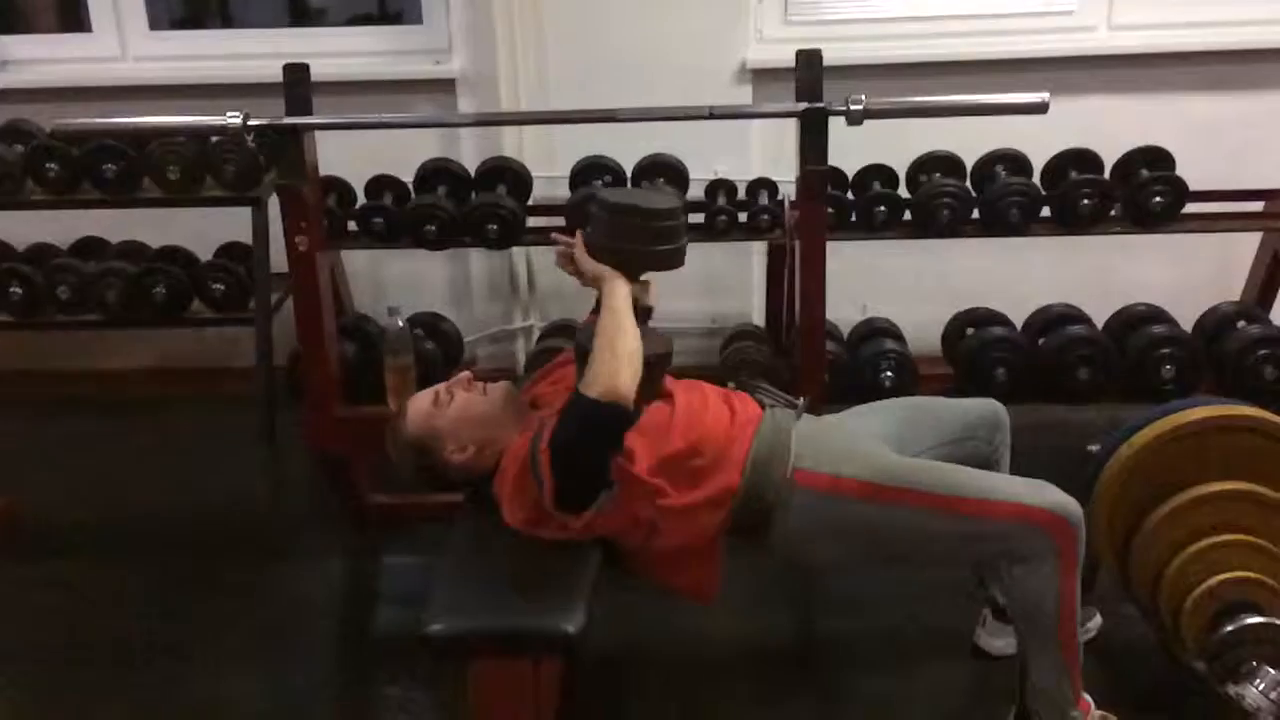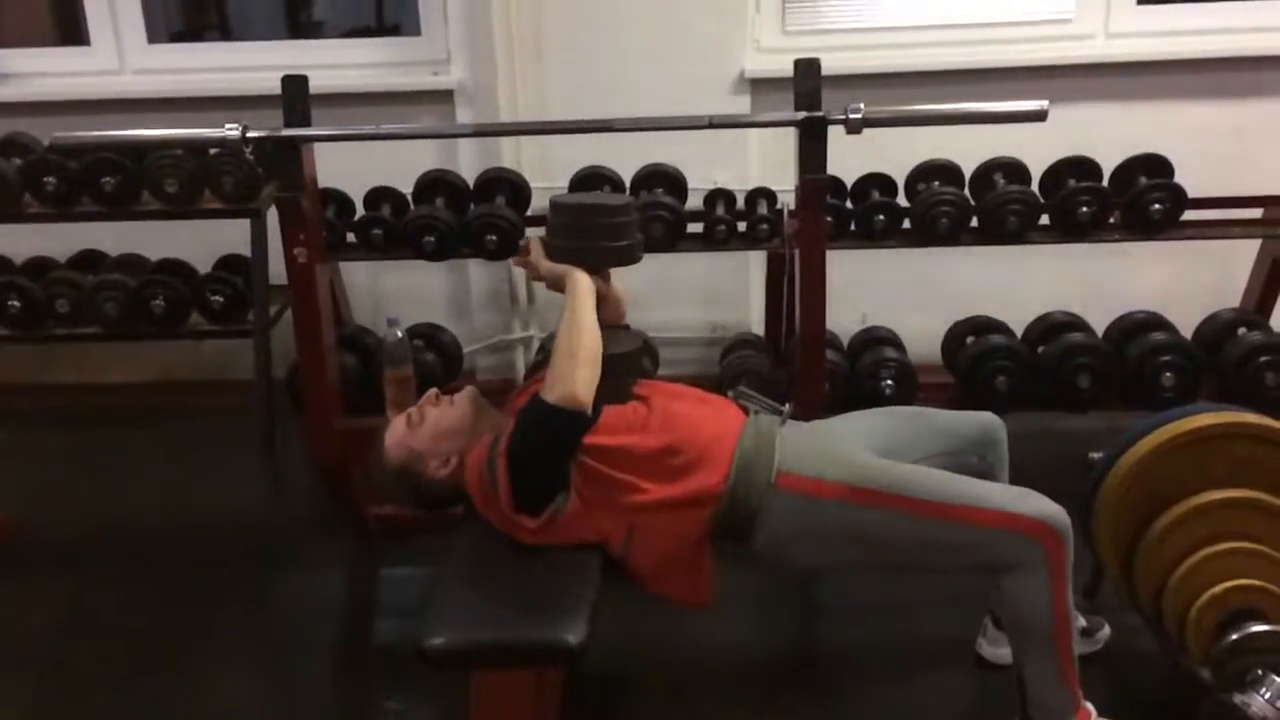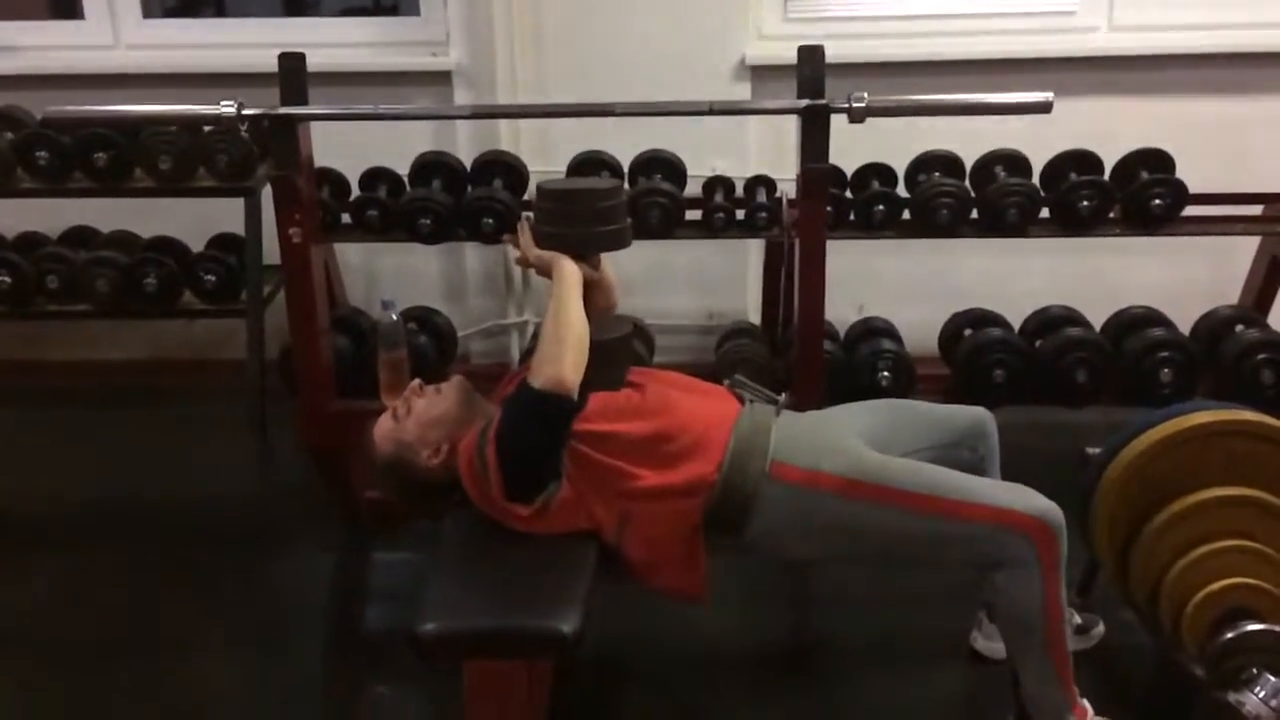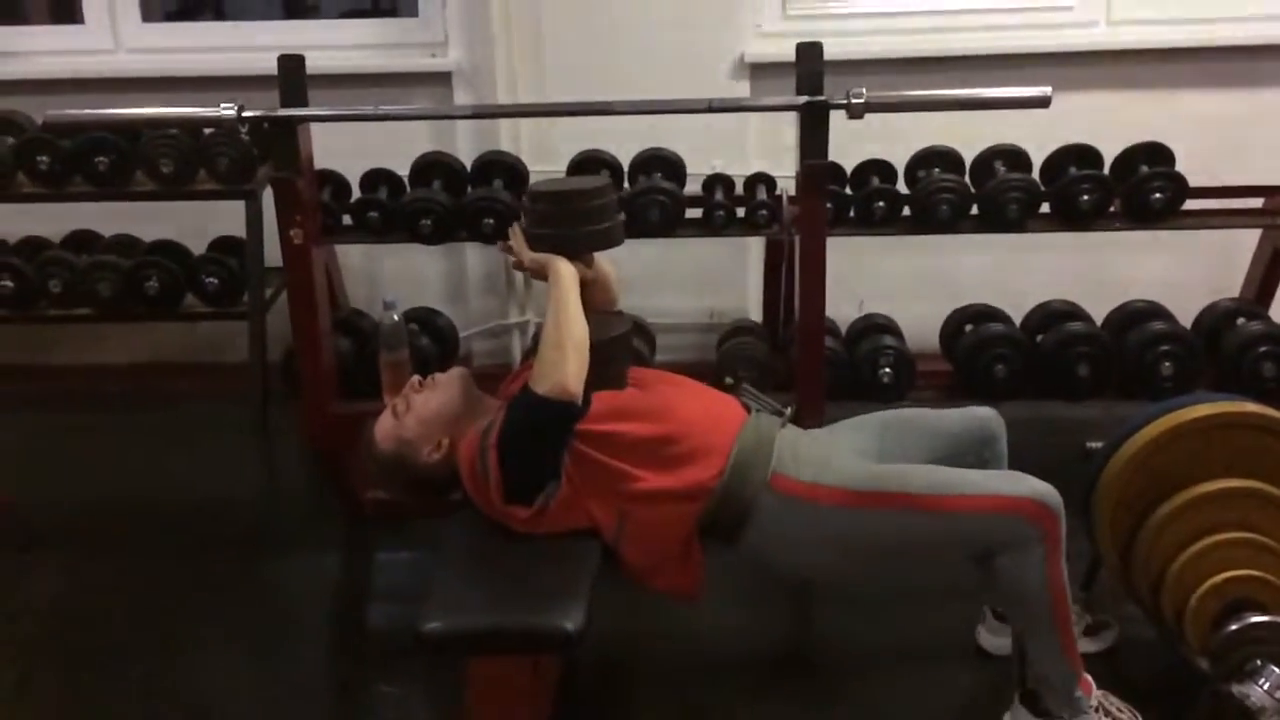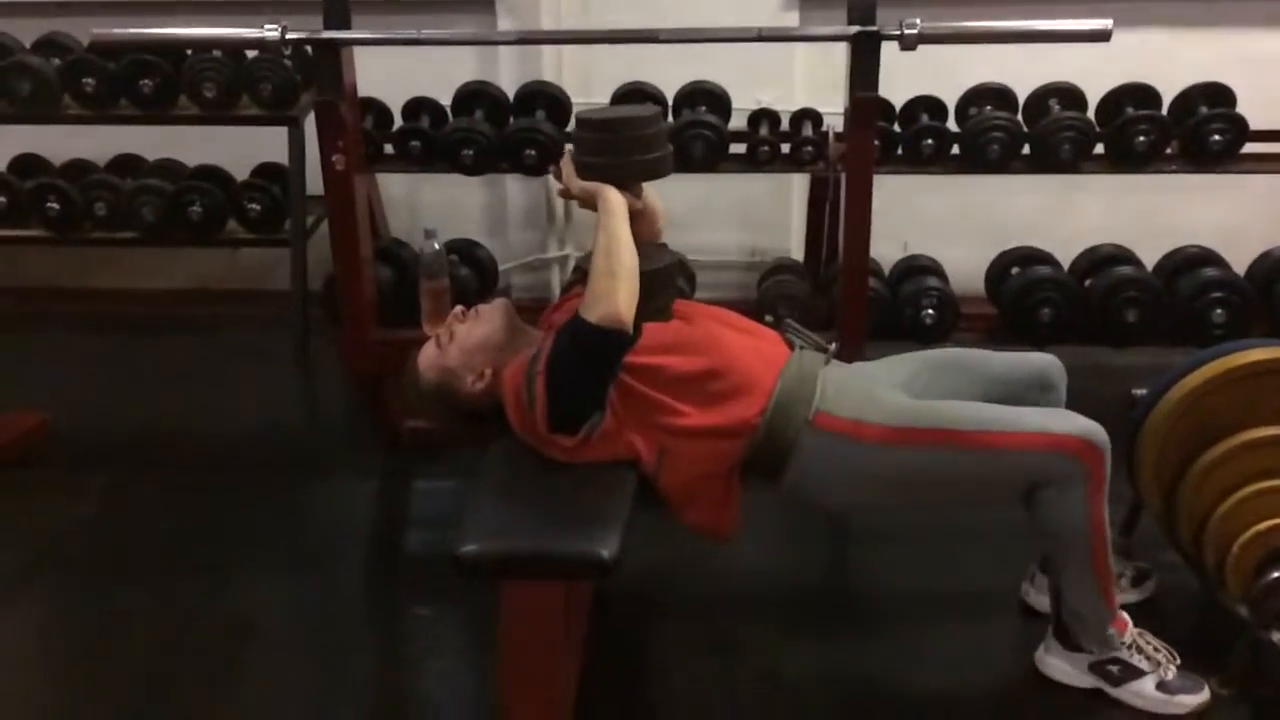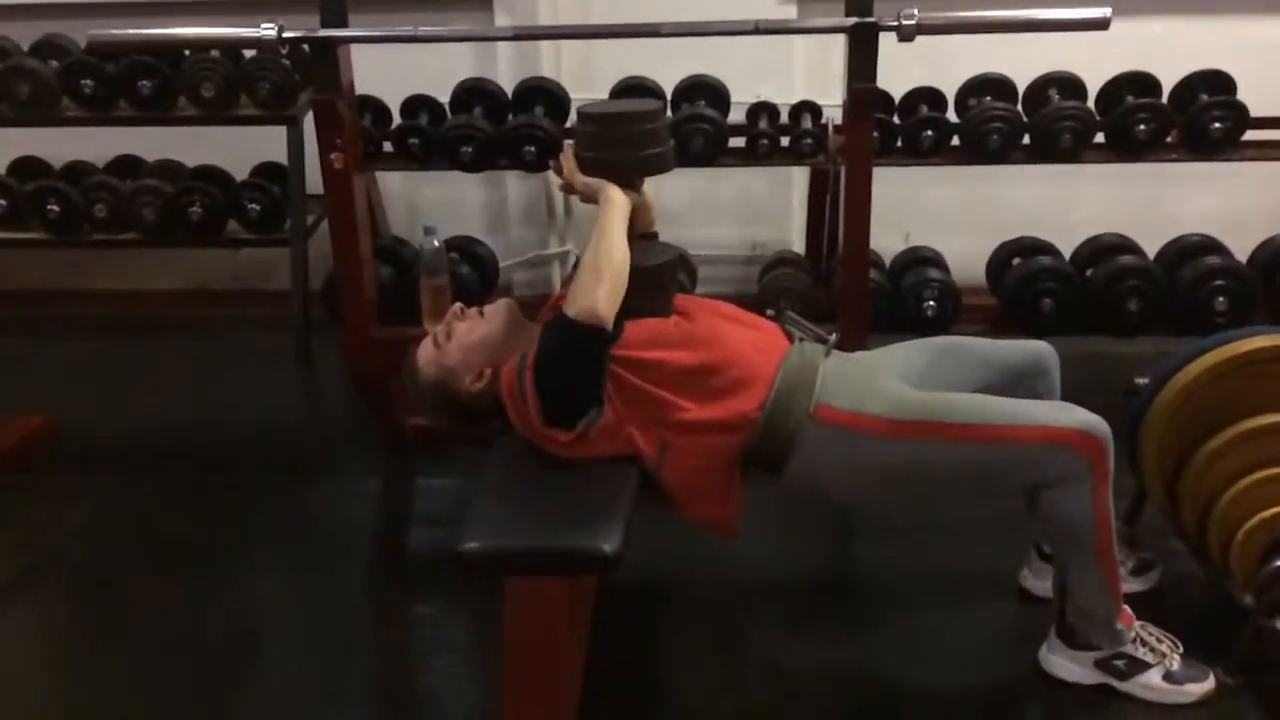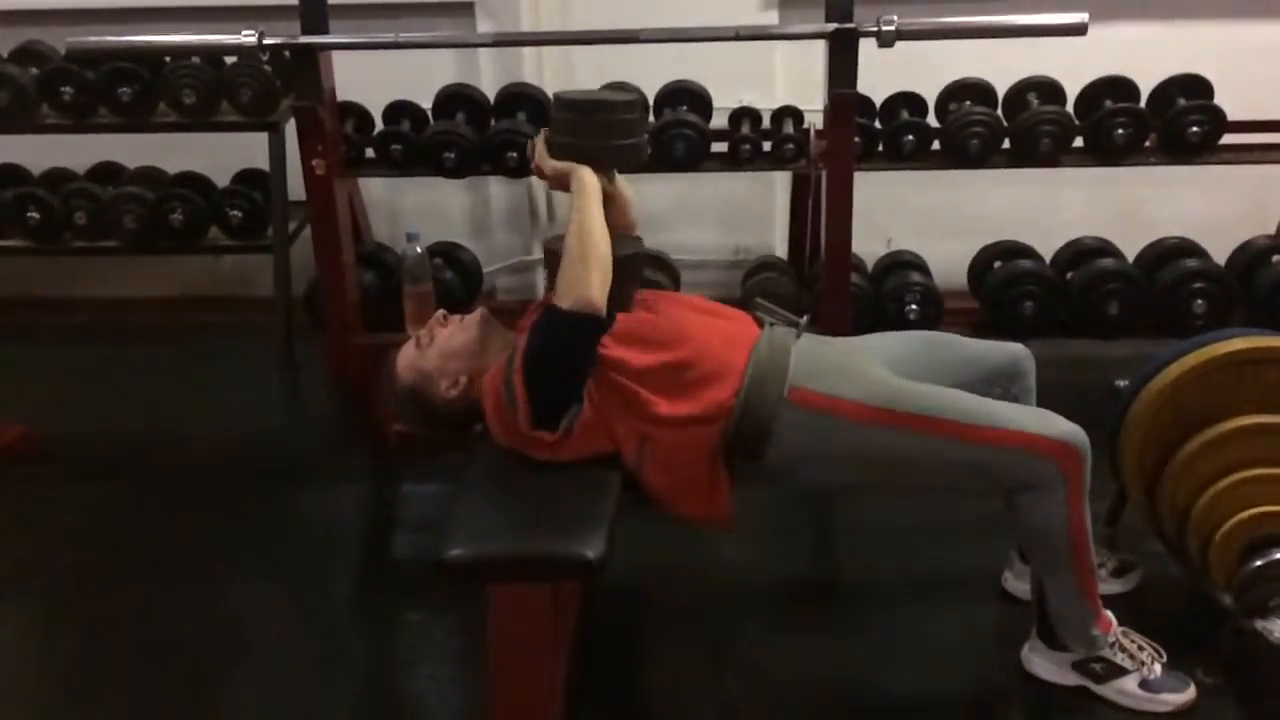
dt=0.7s
person 1, frame 1
left shoulder: (539, 401)
right shoulder: (535, 472)
left elbow: (615, 348)
right elbow: (613, 398)
left wrist: (609, 276)
right wrist: (615, 283)
left hip: (784, 432)
right hip: (791, 485)
left knee: (986, 421)
right knee: (1053, 520)
left ankle: (1011, 600)
person 1, frame 2
left shoulder: (515, 417)
right shoulder: (504, 471)
left elbow: (610, 352)
right elbow: (570, 402)
left wrist: (591, 281)
right wrist: (574, 282)
left hip: (772, 440)
right hip: (775, 489)
left knee: (982, 435)
right knee: (1040, 529)
left ankle: (1018, 617)
person 1, frame 3
left shoulder: (506, 407)
right shoulder: (496, 458)
left elbow: (599, 330)
right elbow: (558, 383)
left wrist: (585, 268)
right wrist: (562, 271)
left hip: (766, 429)
right hip: (769, 482)
left knee: (971, 429)
right knee: (1034, 525)
left ankle: (1017, 612)
person 1, frame 4
left shoulder: (506, 402)
right shoulder: (499, 460)
left elbow: (599, 332)
right elbow: (561, 392)
left wrist: (580, 265)
right wrist: (557, 271)
left hip: (774, 444)
right hip: (771, 495)
left knee: (979, 431)
right knee: (1033, 507)
left ankle: (1018, 614)
person 1, frame 5
left shoulder: (548, 332)
right shoulder: (541, 389)
left elbow: (648, 254)
right elbow: (611, 321)
left wrist: (626, 195)
right wrist: (607, 201)
left hip: (817, 378)
right hip: (813, 434)
left knee: (1038, 376)
right knee: (1077, 446)
left ankle: (1067, 568)
right ankle: (1088, 640)
person 1, frame 6
left shoulder: (547, 330)
right shoulder: (542, 386)
left elbow: (642, 249)
right elbow: (590, 319)
left wrist: (620, 187)
right wrist: (609, 200)
left hip: (816, 369)
right hip: (813, 424)
left knee: (1033, 363)
right knee: (1081, 441)
left ankle: (1066, 553)
right ankle: (1094, 638)
person 1, frame 7
left shoulder: (529, 333)
right shoulder: (521, 394)
left elbow: (616, 242)
right elbow: (586, 309)
left wrist: (593, 174)
right wrist: (581, 181)
left hip: (790, 352)
right hip: (788, 406)
left knee: (1008, 366)
right knee: (1058, 448)
left ankle: (1046, 556)
right ankle: (1073, 640)
